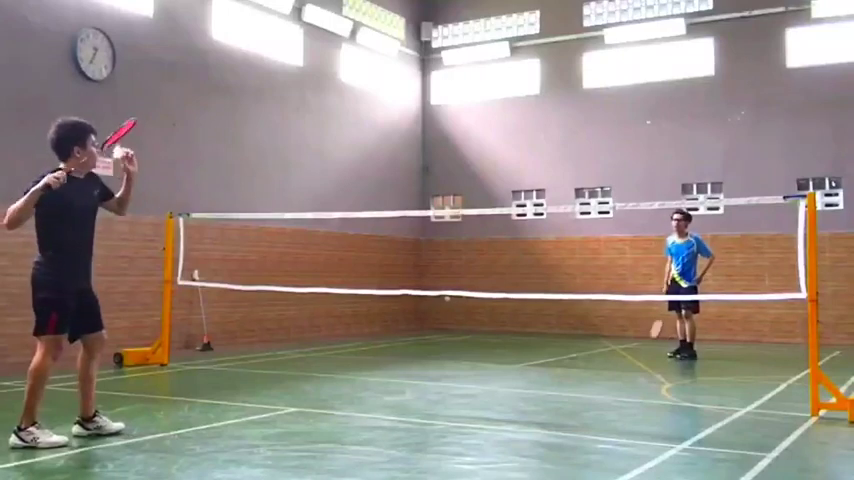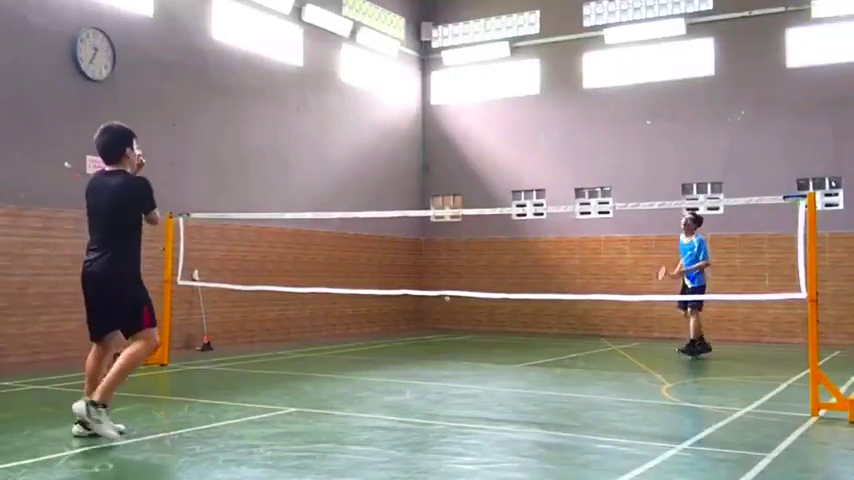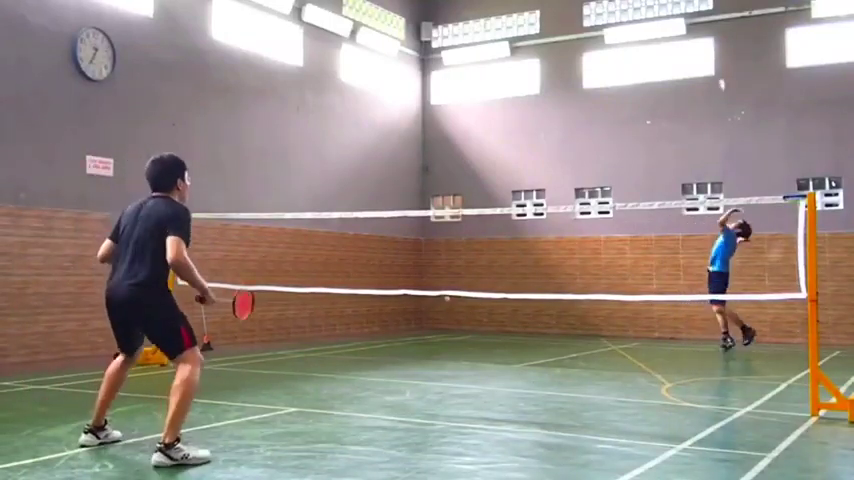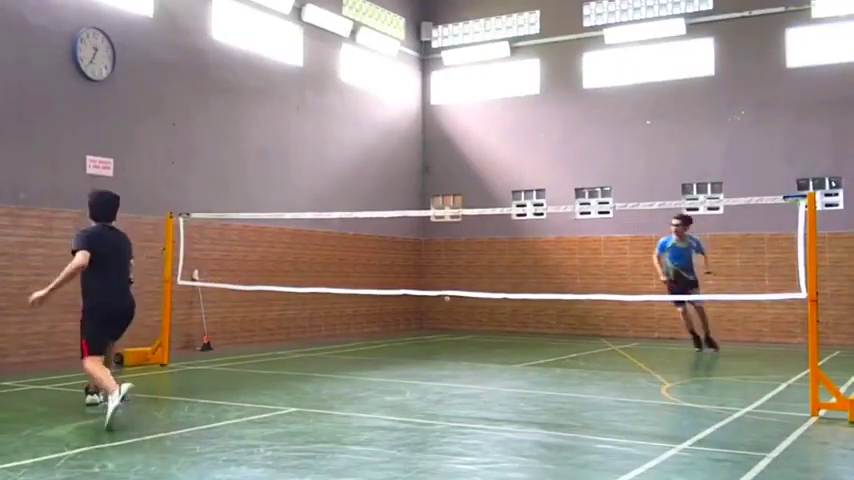
dt=1s
person 1, frame 1
left shoulder: (90, 182)
right shoulder: (50, 183)
left elbow: (120, 208)
right elbow: (10, 221)
left wrist: (130, 176)
right wrist: (38, 189)
left hip: (80, 280)
right hip: (53, 279)
left knee: (95, 342)
right knee: (50, 347)
left ankle: (88, 417)
right ankle: (25, 428)
person 1, frame 2
left shoulder: (94, 184)
right shoulder: (138, 186)
right elbow: (153, 220)
left hip: (93, 272)
right hip: (120, 275)
left knee: (104, 343)
right knee: (146, 340)
left ankle: (90, 417)
right ankle: (96, 401)
person 1, frame 3
left shoulder: (131, 210)
right shoulder: (176, 212)
left elbow: (103, 255)
right elbow: (175, 258)
right wrist: (204, 289)
left hip: (116, 294)
right hip: (148, 295)
left knee: (128, 356)
right knee: (190, 361)
left ankle: (95, 428)
right ankle: (168, 445)
person 1, frame 4
left shoulder: (86, 236)
right shoulder: (124, 239)
left elbow: (80, 263)
left wrist: (47, 291)
left hip: (98, 306)
right hip: (125, 306)
left knee: (92, 362)
right knee: (107, 344)
left ankle: (114, 391)
right ankle: (96, 389)
person 2, frame 1
left shoulder: (695, 240)
right shoulder: (669, 240)
left elbow: (711, 257)
left wrist: (701, 275)
right wrist: (666, 283)
left hip: (689, 283)
right hip: (674, 282)
left knee: (687, 314)
right knee: (679, 315)
left ankle: (690, 349)
right ankle: (682, 346)
person 2, frame 2
left shoulder: (699, 240)
right shoulder: (682, 238)
left elbow: (706, 263)
left wrist: (686, 270)
right wrist: (676, 271)
left hip: (697, 283)
right hip: (686, 282)
left knee: (692, 311)
right knee: (686, 312)
left ankle: (692, 345)
right ankle: (702, 343)
person 2, frame 3
left shoulder: (729, 234)
right shoulder: (729, 237)
left elbow: (721, 222)
left wrist: (730, 211)
left hip: (718, 273)
right hip: (715, 272)
left knee: (718, 308)
right knee: (720, 308)
left ankle: (746, 330)
right ankle: (726, 337)
person 2, frame 4
left shoulder: (693, 241)
right shoulder: (665, 242)
left elbow: (704, 255)
right elbow: (656, 257)
left wrist: (707, 267)
right wrist: (662, 275)
left hip: (689, 278)
right hip: (672, 280)
left knee: (699, 308)
right knee: (682, 309)
left ankle: (708, 338)
right ankle: (695, 337)
